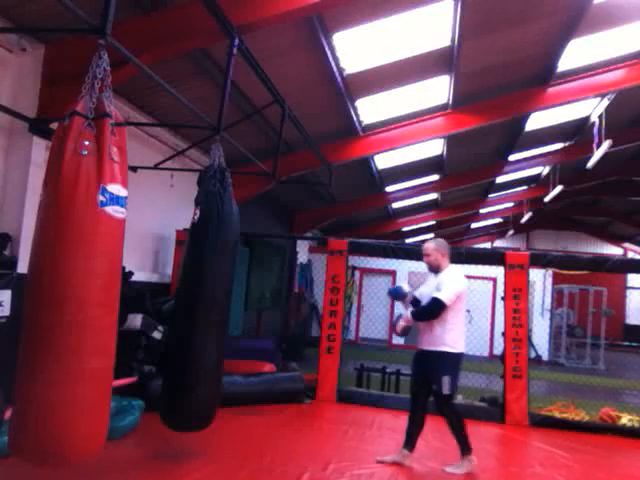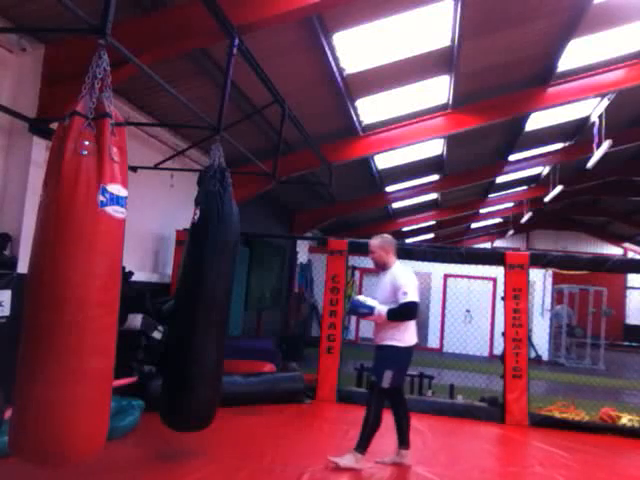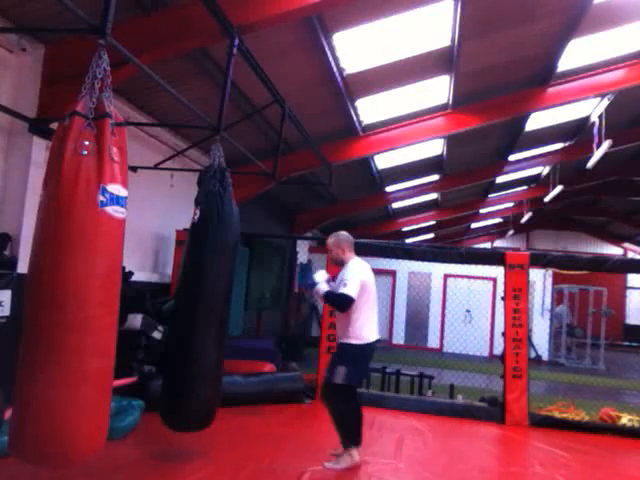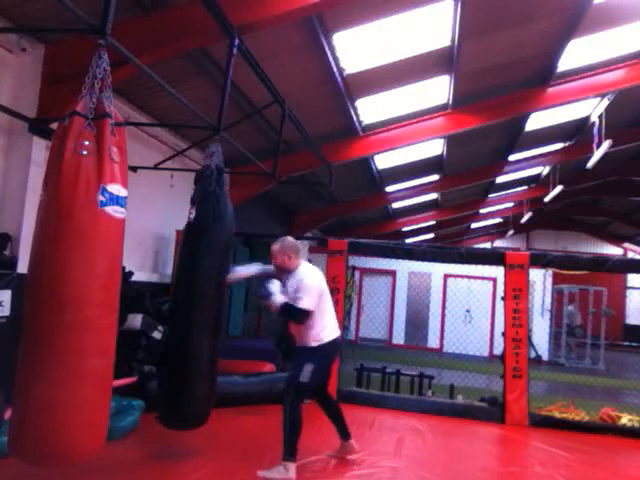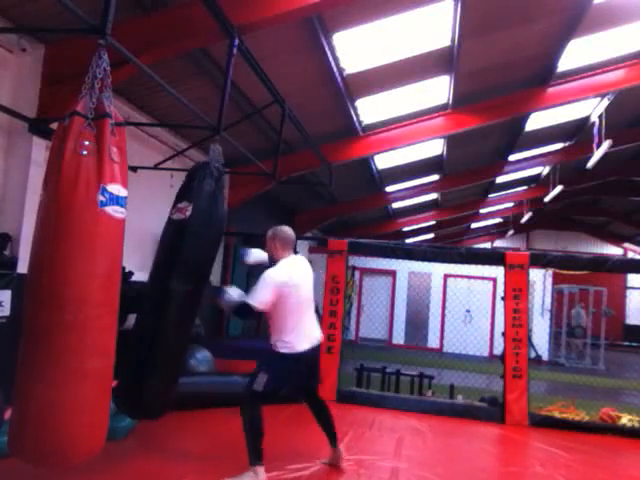
dt=0.5s
person 1, frame 1
left shoulder: (453, 279)
right shoulder: (432, 279)
left elbow: (432, 310)
right elbow: (412, 303)
left wrist: (409, 315)
right wrist: (406, 318)
left hip: (445, 353)
right hip: (426, 350)
left knee: (444, 404)
right knee: (418, 400)
left ankle: (466, 457)
right ankle: (405, 452)
person 1, frame 2
left shoulder: (402, 275)
right shoulder: (385, 274)
left elbow: (410, 311)
left wrist: (381, 314)
right wrist: (365, 307)
left hip: (396, 347)
right hip: (387, 345)
left knee: (375, 398)
right knee: (395, 397)
left ankle: (357, 456)
right ankle: (403, 452)
person 1, frame 3
left shoulder: (353, 271)
right shoulder: (359, 267)
left elbow: (343, 304)
left wrist: (321, 288)
right wrist: (329, 284)
left hip: (354, 343)
right hip: (364, 341)
left knee: (331, 393)
right knee: (348, 393)
left ankle: (351, 451)
right ankle: (353, 447)
person 1, frame 4
left shoulder: (306, 277)
right shoulder: (294, 273)
left elbow: (298, 315)
right elbow: (275, 278)
left wrist: (277, 299)
left hip: (318, 346)
right hip: (327, 343)
left knee: (292, 397)
right knee: (320, 391)
right ankle: (347, 443)
person 1, frame 5
left shoulder: (274, 276)
right shoulder: (301, 263)
left elbow: (249, 311)
left wrist: (231, 300)
left hip: (288, 353)
right hip: (312, 345)
left knee: (250, 402)
right knee: (311, 397)
right ankle: (336, 452)
